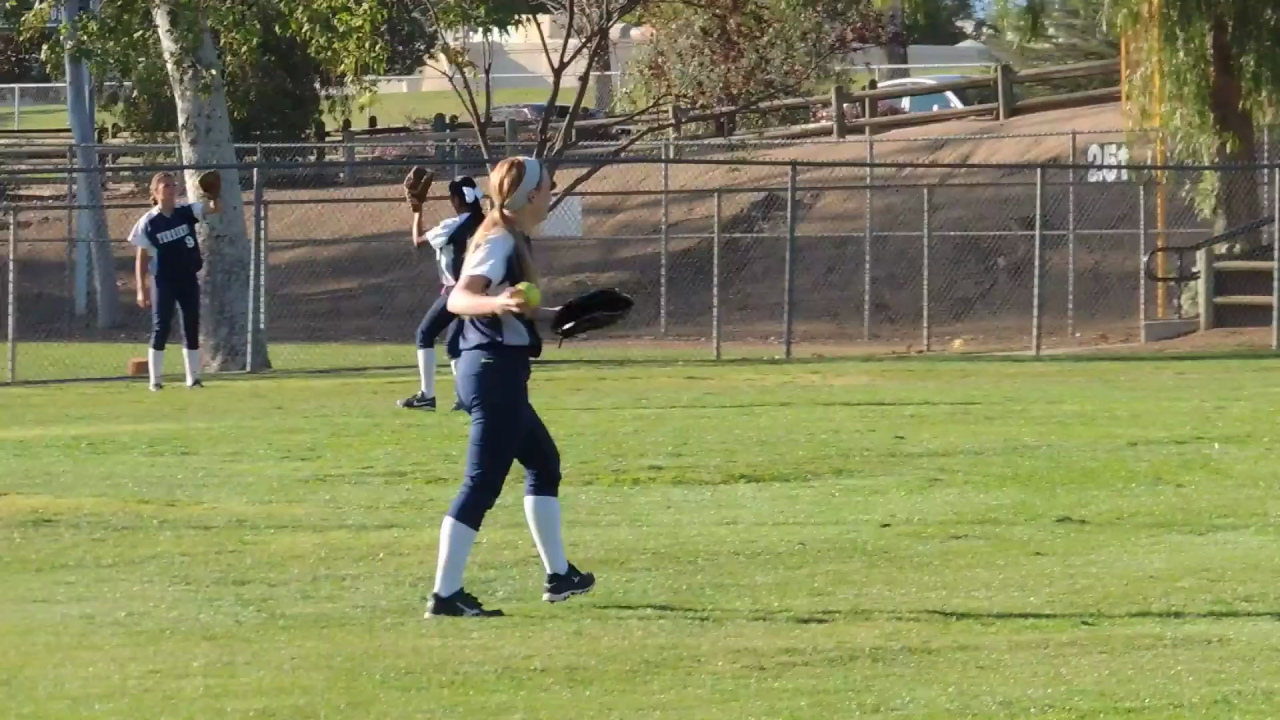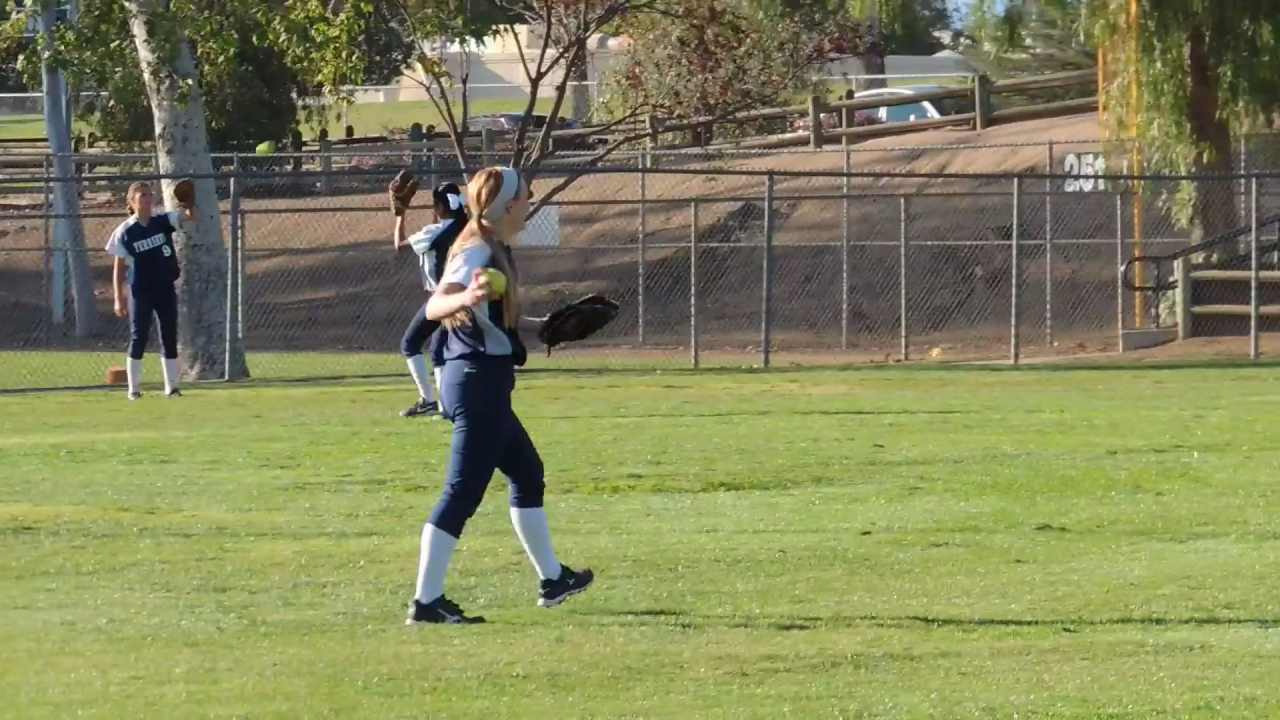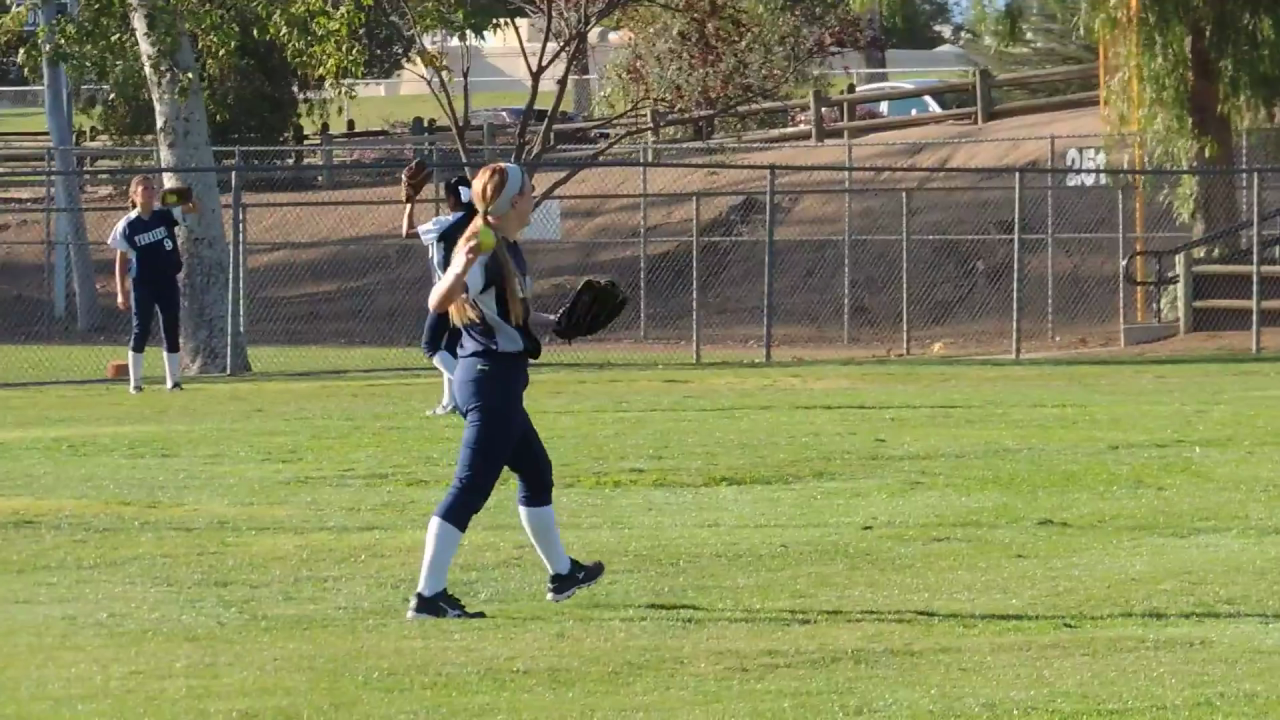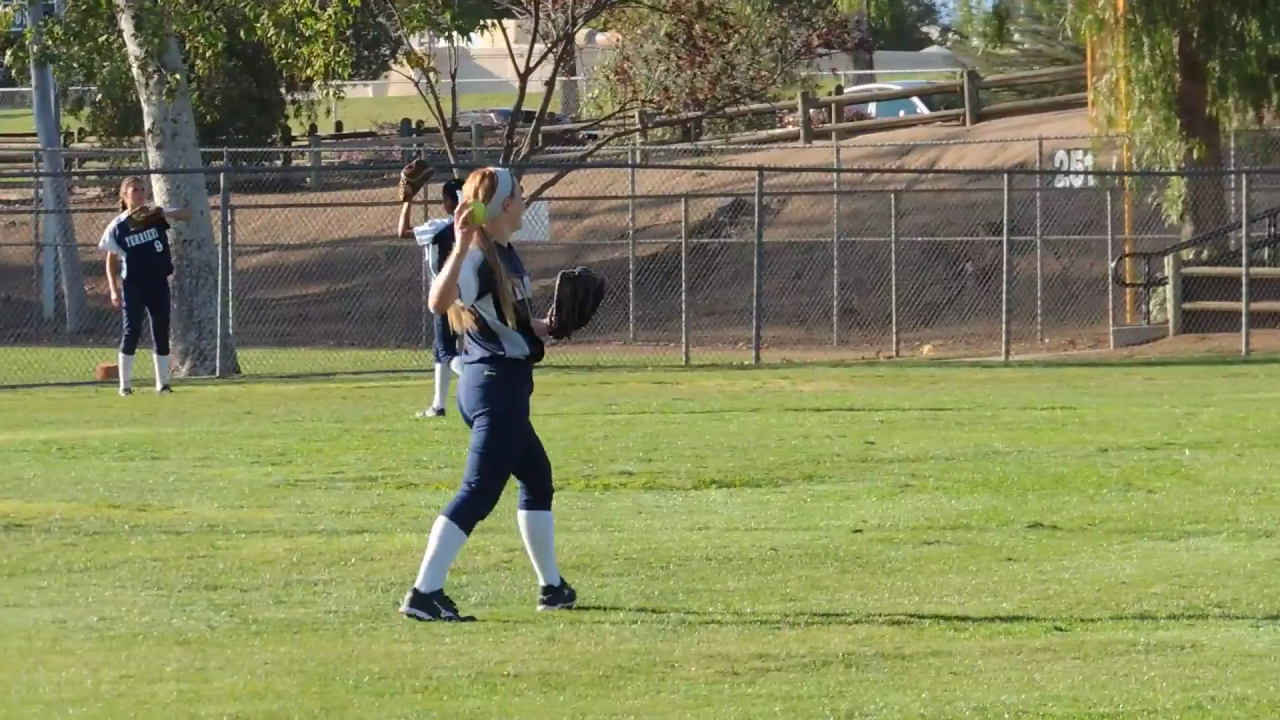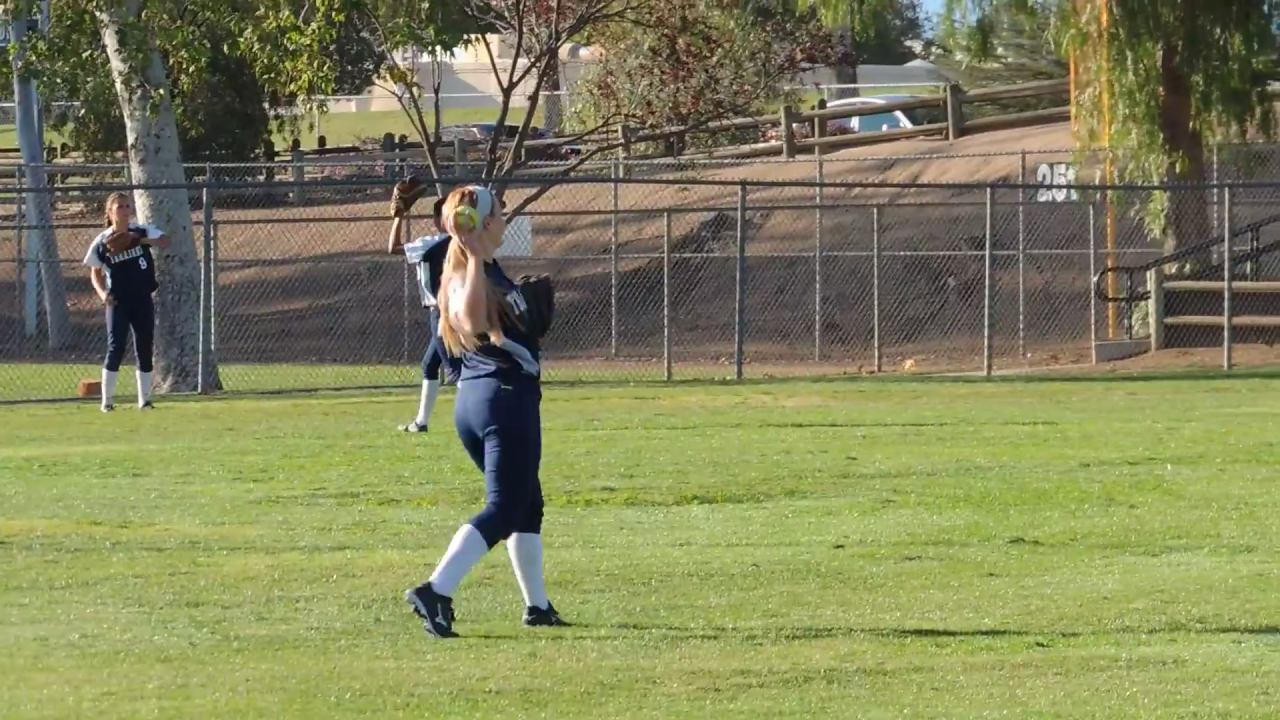
dt=0.1s
person 1, frame 1
left shoulder: (510, 240)
right shoulder: (500, 244)
right elbow: (459, 300)
left wrist: (550, 315)
right wrist: (498, 302)
left hip: (493, 372)
right hip: (495, 372)
left knee: (544, 463)
right knee: (481, 485)
left ankle: (559, 575)
right ankle: (445, 595)
person 1, frame 2
left shoulder: (488, 249)
right shoulder: (478, 253)
right elbow: (435, 307)
right wrist: (466, 299)
left hip: (479, 381)
right hip: (479, 382)
left knee: (528, 473)
right knee: (462, 492)
left ankle: (552, 579)
right ankle: (427, 601)
person 1, frame 3
left shoulder: (503, 249)
right shoulder: (483, 253)
right elbow: (438, 302)
left wrist: (543, 322)
right wrist: (465, 260)
left hip: (483, 378)
right hip: (492, 383)
left knee: (536, 471)
right knee: (470, 487)
left ankle: (563, 574)
right ankle: (429, 596)
person 1, frame 4
left shoulder: (502, 252)
right shoulder: (478, 257)
right elbow: (438, 301)
left wrist: (535, 328)
right wrist: (461, 247)
left hip: (490, 383)
right hip: (499, 384)
left knee: (537, 477)
right knee: (479, 491)
left ankle: (552, 586)
right ankle: (425, 593)
person 1, frame 5
left shoulder: (459, 274)
right shoulder: (485, 273)
right elbow: (469, 320)
right wrist: (473, 258)
left hip: (472, 401)
right hip: (509, 398)
left knee: (525, 500)
right knee: (505, 511)
left ankle: (538, 607)
right ankle: (434, 591)
person 2, frame 1
left shoulder: (452, 226)
right shoulder: (484, 224)
left elbow: (419, 240)
left wrist: (417, 210)
left knee: (425, 336)
left ankle: (427, 395)
person 2, frame 2
left shoulder: (436, 232)
left elbow: (400, 243)
left wrist: (400, 214)
left knee: (410, 344)
right knee: (439, 351)
left ankle: (427, 400)
person 2, frame 3
left shoulder: (444, 225)
left elbow: (407, 232)
left wrist: (410, 202)
left knee: (431, 345)
right knee: (448, 345)
right ankle: (448, 402)
person 2, frame 4
left shoulder: (440, 227)
left elbow: (403, 231)
left wrist: (407, 202)
left knee: (445, 350)
right knee: (443, 348)
right ankle: (439, 404)
person 2, frame 5
left shoulder: (431, 245)
left elbow: (393, 248)
left wrist: (398, 218)
left hip: (442, 314)
left knee: (453, 367)
right knee: (431, 365)
right ankle: (421, 421)
person 3, frame 1
left shoulder: (187, 212)
right shoulder: (148, 222)
left elbow: (213, 208)
right elbow: (142, 257)
left wrist: (213, 194)
right wrist: (141, 289)
left hip: (189, 279)
right hip: (163, 282)
left knee: (192, 328)
right knee: (161, 329)
left ankle: (194, 378)
right ankle: (155, 380)
person 3, frame 2
left shoulder: (164, 220)
right shoulder: (125, 231)
left elbow: (189, 216)
right elbow: (119, 267)
right wrist: (118, 298)
left hip: (166, 288)
right hip: (140, 291)
left knee: (170, 337)
right knee: (139, 338)
left ankle: (172, 387)
right ankle: (133, 388)
person 3, frame 3
left shoulder: (166, 214)
right shoulder: (126, 225)
left elbow: (193, 209)
right elbow: (121, 260)
left wrist: (186, 201)
right wrist: (121, 292)
left hip: (168, 281)
right hip: (142, 284)
left knee: (171, 331)
right knee: (140, 331)
left ankle: (173, 381)
right ankle: (135, 382)
person 3, frame 4
left shoulder: (156, 216)
right shoulder: (117, 226)
left elbow: (186, 215)
right elbow: (111, 261)
left wrist: (165, 214)
right wrist: (114, 290)
left hip: (159, 283)
right hip: (132, 286)
left knee: (162, 333)
right knee: (131, 333)
left ankle: (163, 383)
right ankle: (124, 385)
person 3, frame 5
left shoulder: (142, 231)
right shoulder: (102, 242)
left elbow: (166, 241)
right elbow: (95, 274)
left wrist: (139, 240)
right wrist: (102, 292)
left hip: (143, 299)
right hip: (118, 301)
left knee: (145, 350)
right knee: (115, 349)
left ankle: (145, 400)
right ankle: (106, 401)
